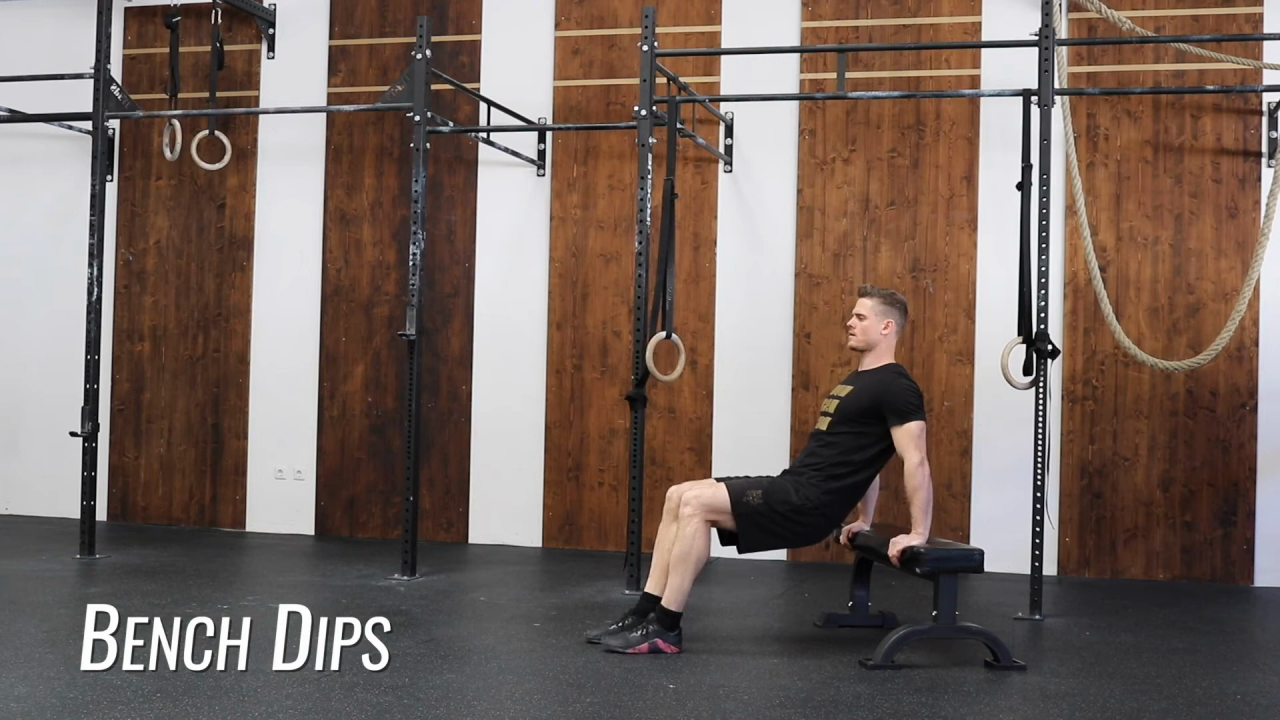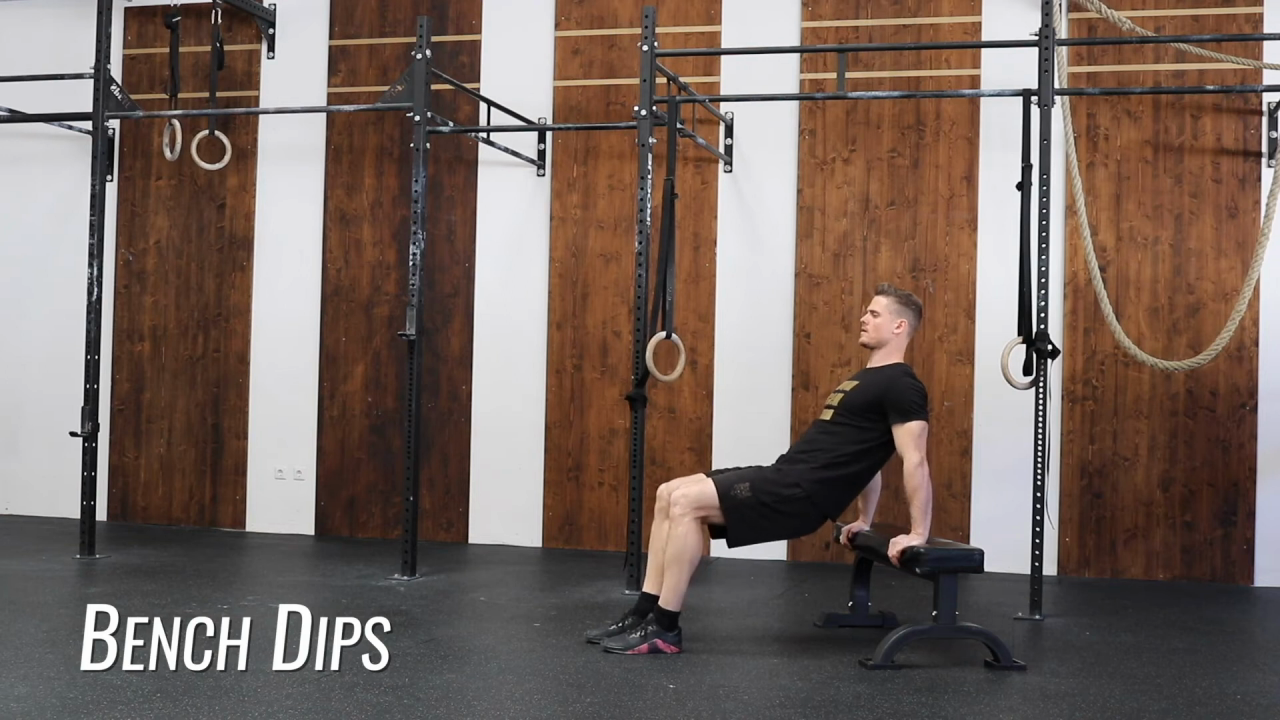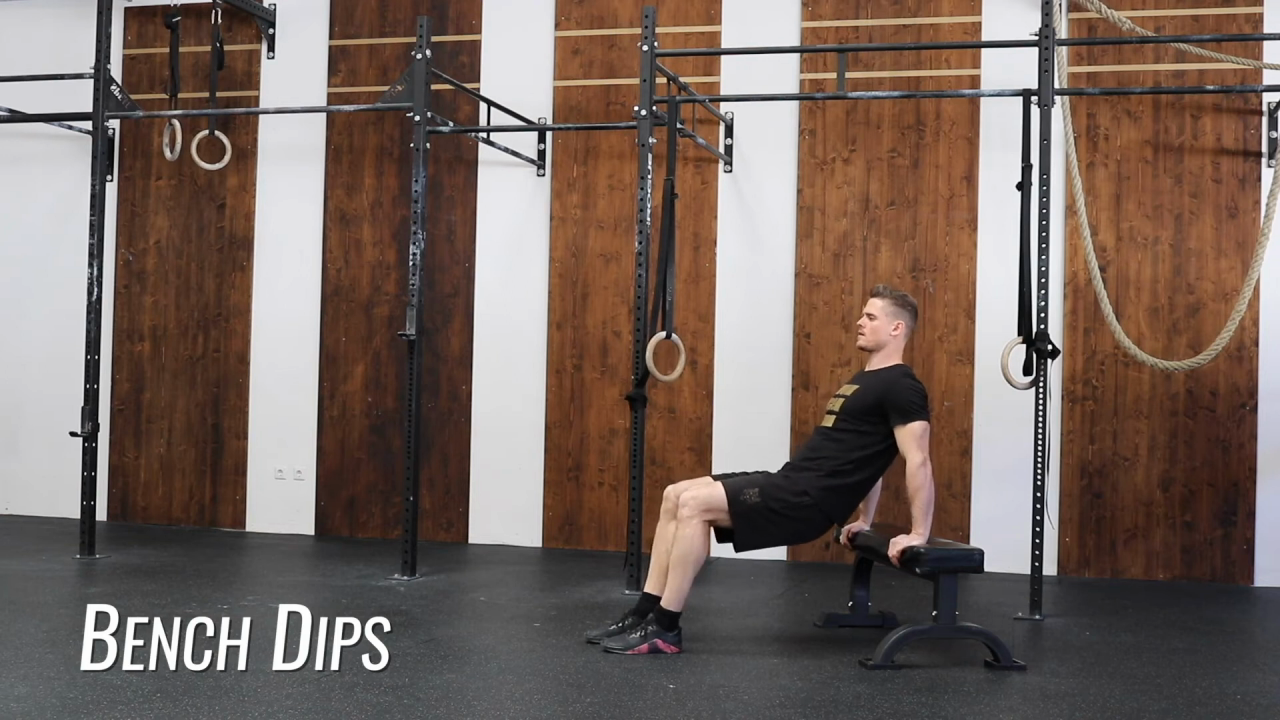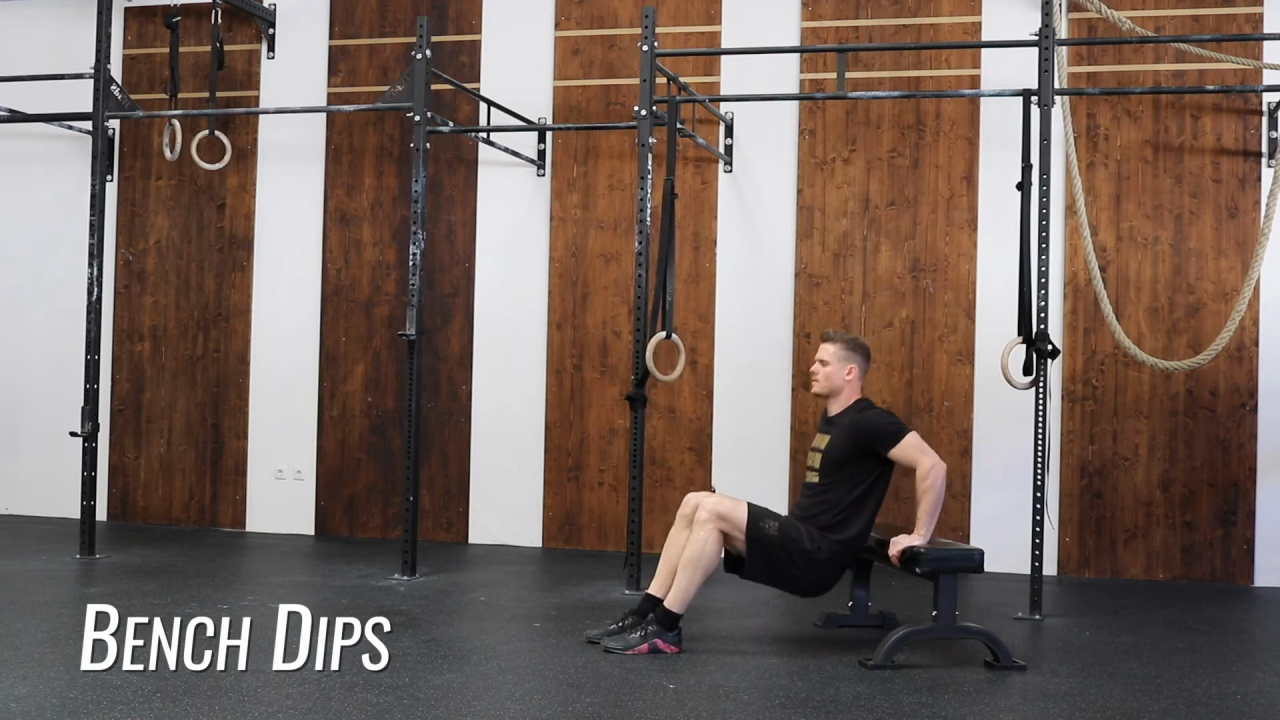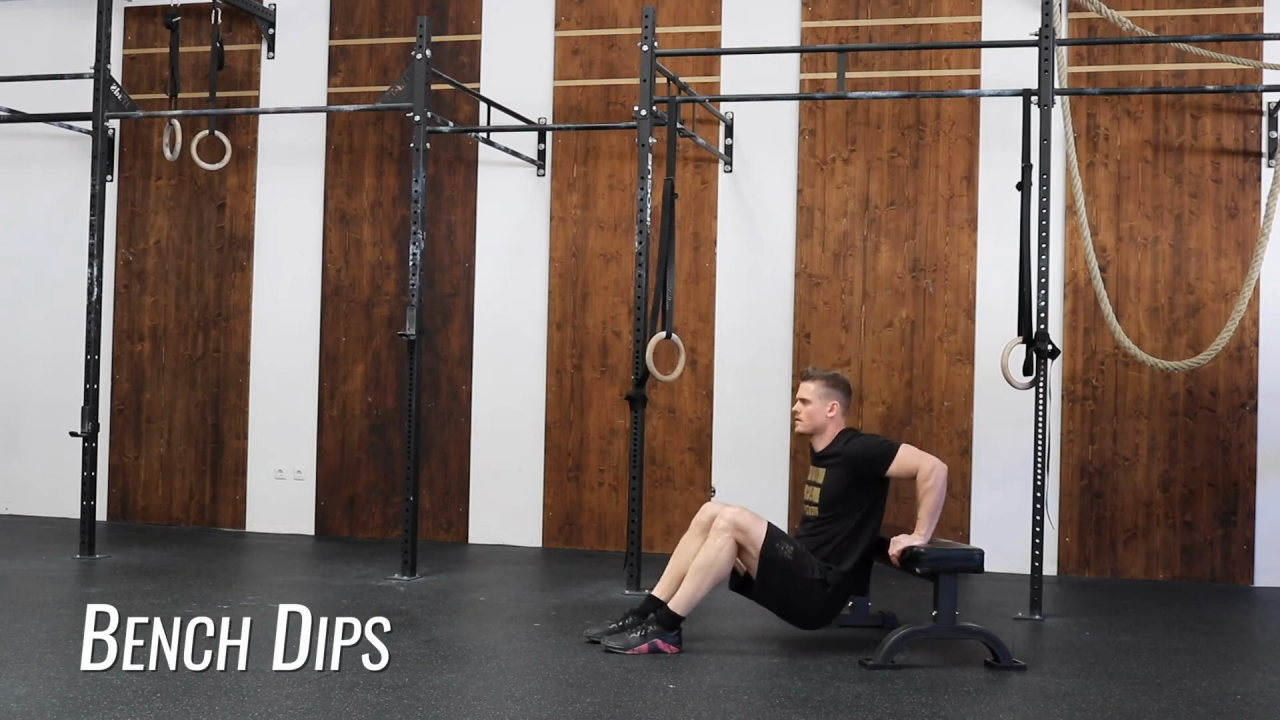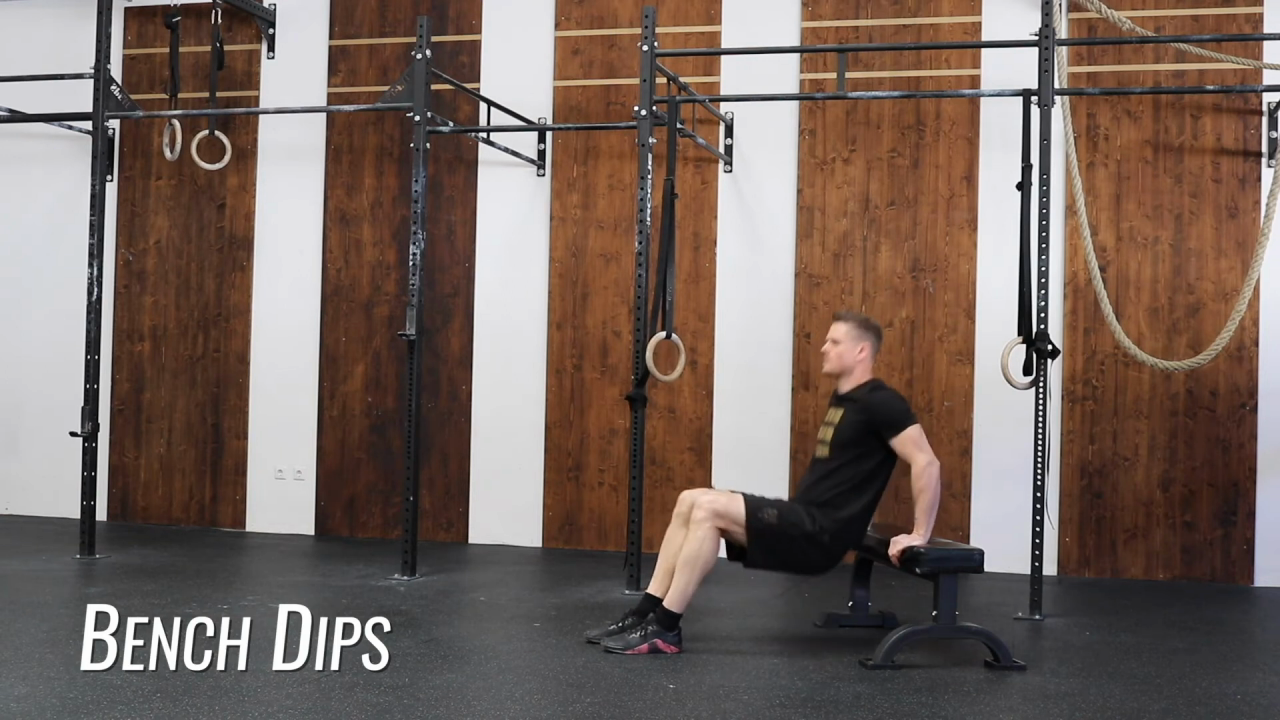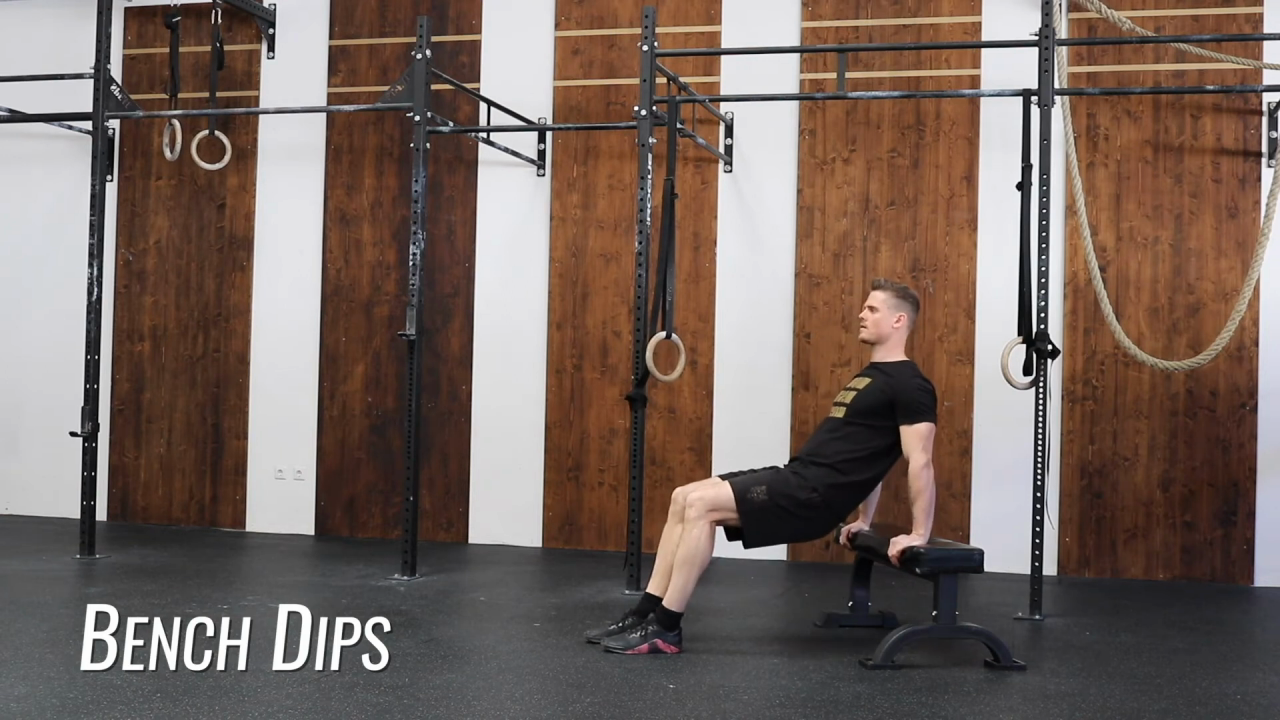
dt=0.7s
person 1, frame 1
left shoulder: (894, 386)
right shoulder: (859, 380)
left elbow: (915, 460)
left wrist: (918, 534)
right wrist: (865, 521)
left hip: (811, 503)
right hip: (793, 489)
left knee: (695, 503)
right knee: (678, 497)
left ankle: (665, 628)
right ankle: (646, 613)
person 1, frame 2
left shoulder: (900, 385)
right shoulder: (868, 379)
left elbow: (915, 460)
right elbow: (861, 453)
left wrist: (917, 534)
right wrist: (865, 521)
left hip: (804, 493)
right hip: (786, 478)
left knee: (686, 501)
right knee: (669, 494)
left ankle: (664, 628)
right ankle: (645, 613)
person 1, frame 3
left shoulder: (899, 385)
right shoulder: (867, 379)
left elbow: (918, 461)
right elbow: (863, 452)
left wrist: (918, 534)
right wrist: (864, 521)
left hip: (811, 499)
right hip: (792, 487)
left knee: (694, 504)
right knee: (676, 496)
left ankle: (664, 628)
right ankle: (645, 613)
person 1, frame 4
left shoulder: (866, 421)
right shoulder: (833, 417)
left elbow: (932, 465)
left wrist: (918, 537)
right wrist: (854, 528)
left hip: (817, 555)
right hip: (800, 540)
left knee: (712, 512)
right knee: (694, 504)
left ankle: (664, 628)
right ankle: (645, 614)
person 1, frame 5
left shoulder: (856, 451)
right shoulder: (824, 450)
left elbow: (934, 468)
left wrist: (919, 537)
left hip: (819, 588)
right hip: (802, 572)
left knee: (731, 520)
right knee: (711, 514)
left ankle: (664, 629)
right ankle: (644, 614)
person 1, frame 6
left shoulder: (877, 402)
right shoulder: (843, 399)
left elbow: (926, 462)
left wrist: (919, 535)
right wrist: (854, 521)
left hip: (820, 534)
right hip: (803, 522)
left knee: (708, 509)
right knee: (690, 501)
left ankle: (664, 628)
right ankle: (645, 612)
person 1, frame 7
left shoulder: (908, 384)
right shoulder: (872, 374)
left elbow: (920, 461)
left wrist: (918, 535)
right wrist: (863, 521)
left hip: (816, 493)
right hip: (797, 478)
left knee: (701, 504)
right knee: (683, 499)
left ankle: (664, 628)
right ankle: (646, 612)
